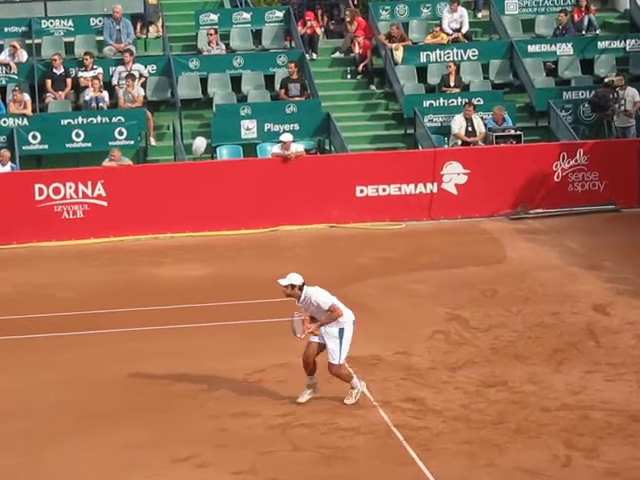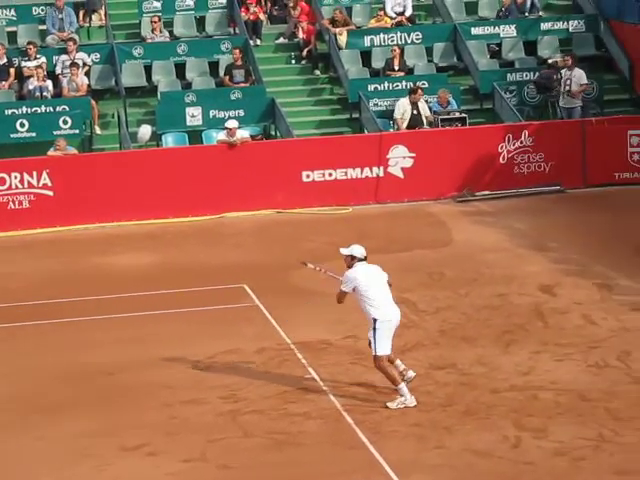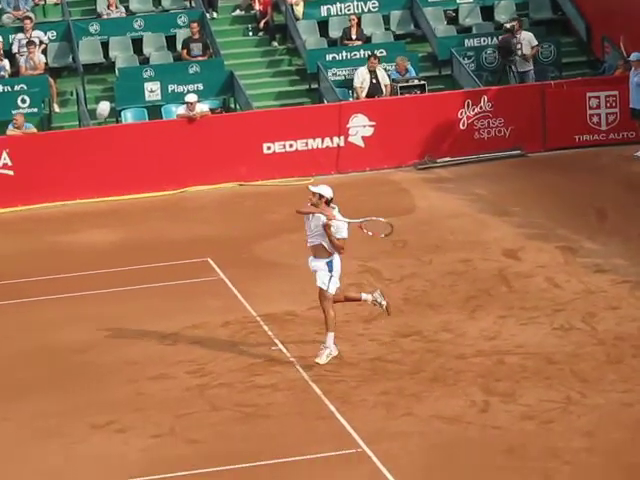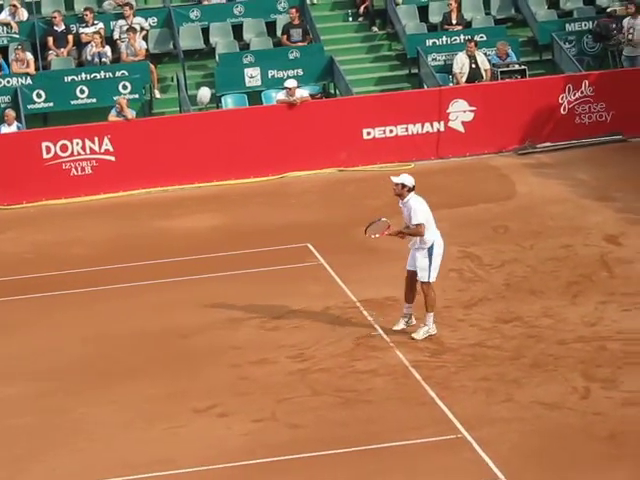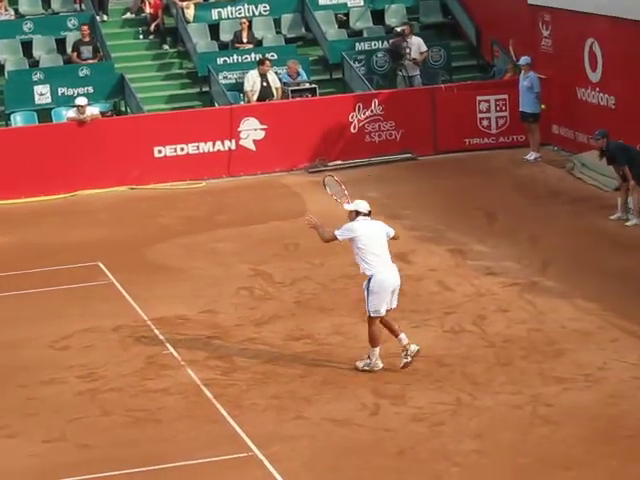
dt=1s
person 1, frame 1
left shoulder: (315, 295)
right shoulder: (300, 298)
left elbow: (339, 312)
left wrist: (318, 324)
right wrist: (312, 326)
left hip: (340, 326)
right hip: (325, 326)
left knee: (335, 369)
right knee: (307, 357)
left ankle: (356, 387)
right ankle: (311, 386)
person 1, frame 2
left shoulder: (351, 275)
right shoulder: (375, 269)
left elbow: (340, 300)
right elbow: (389, 283)
left wrist: (342, 286)
left hip: (382, 319)
right hip: (393, 314)
left knee: (380, 361)
right knee: (374, 346)
left ankle: (407, 396)
right ankle: (405, 373)
person 1, frame 3
left shoulder: (339, 220)
right shoulder: (312, 208)
left elbow: (341, 248)
right elbow: (299, 210)
left wrist: (330, 232)
right wrist: (319, 210)
left hip: (328, 263)
right hip: (316, 261)
left knee: (326, 302)
right knee: (332, 299)
left ankle: (329, 346)
right ankle: (373, 297)
person 1, frame 4
left shoulder: (415, 204)
right shoulder: (405, 202)
left elbow: (420, 231)
left wrist: (399, 231)
right wrist: (404, 230)
left hip: (430, 248)
right hip: (417, 247)
left knee: (426, 288)
right knee: (409, 282)
left ankle: (429, 325)
right ankle: (407, 317)
person 1, frame 5
left shoulder: (353, 227)
right shoulder: (379, 225)
left elbow: (326, 238)
right elbow: (394, 236)
left wrist: (315, 225)
left hip: (378, 277)
right hip: (392, 273)
left knee: (373, 320)
right knee: (382, 317)
left ankle: (373, 359)
right ankle: (408, 347)
